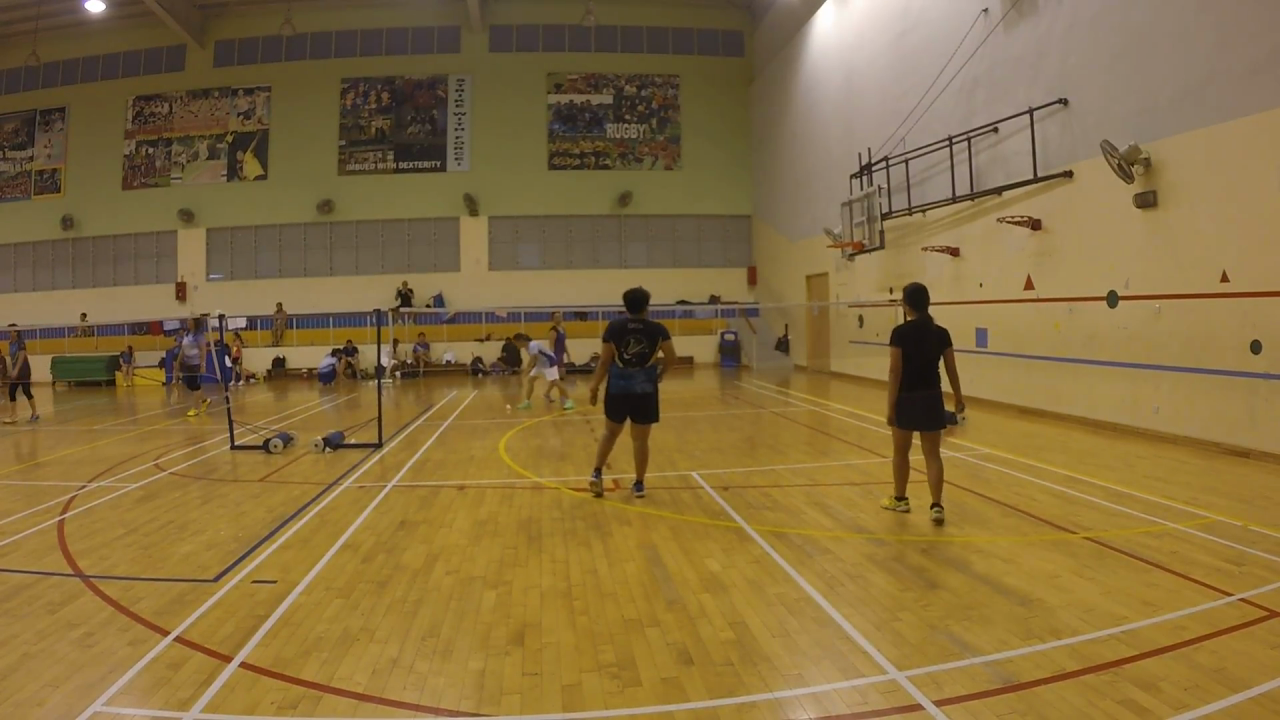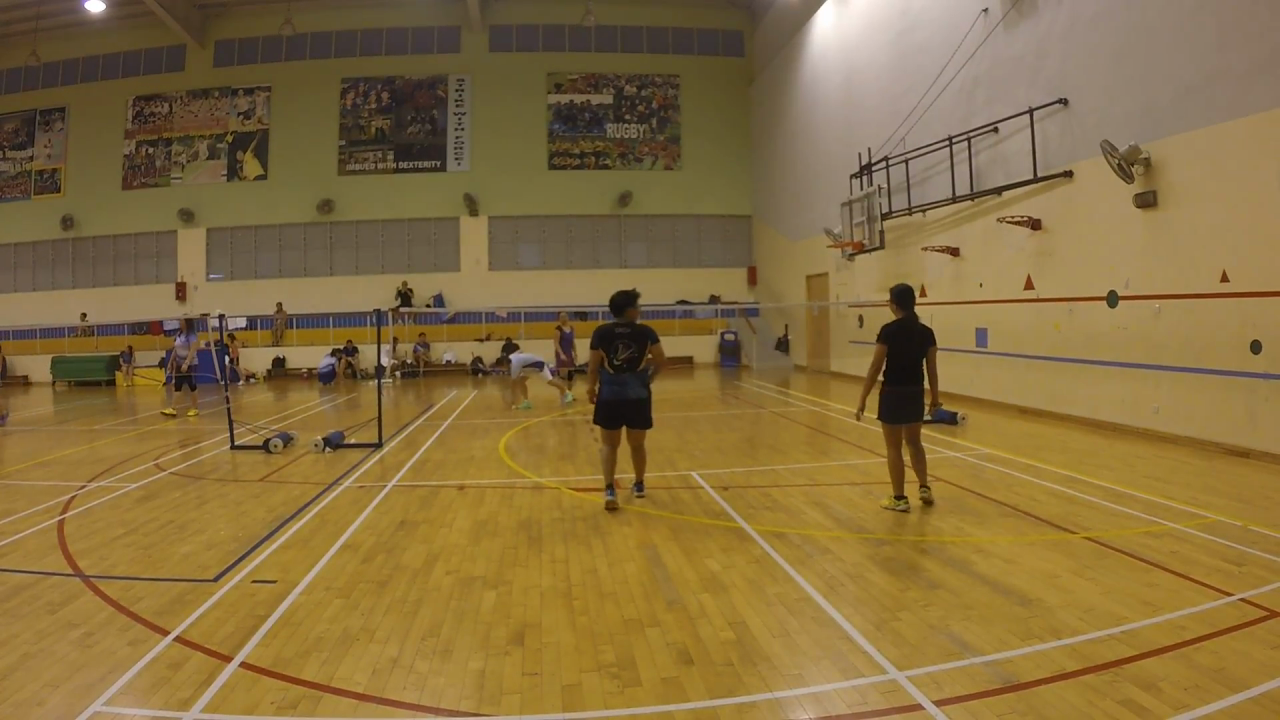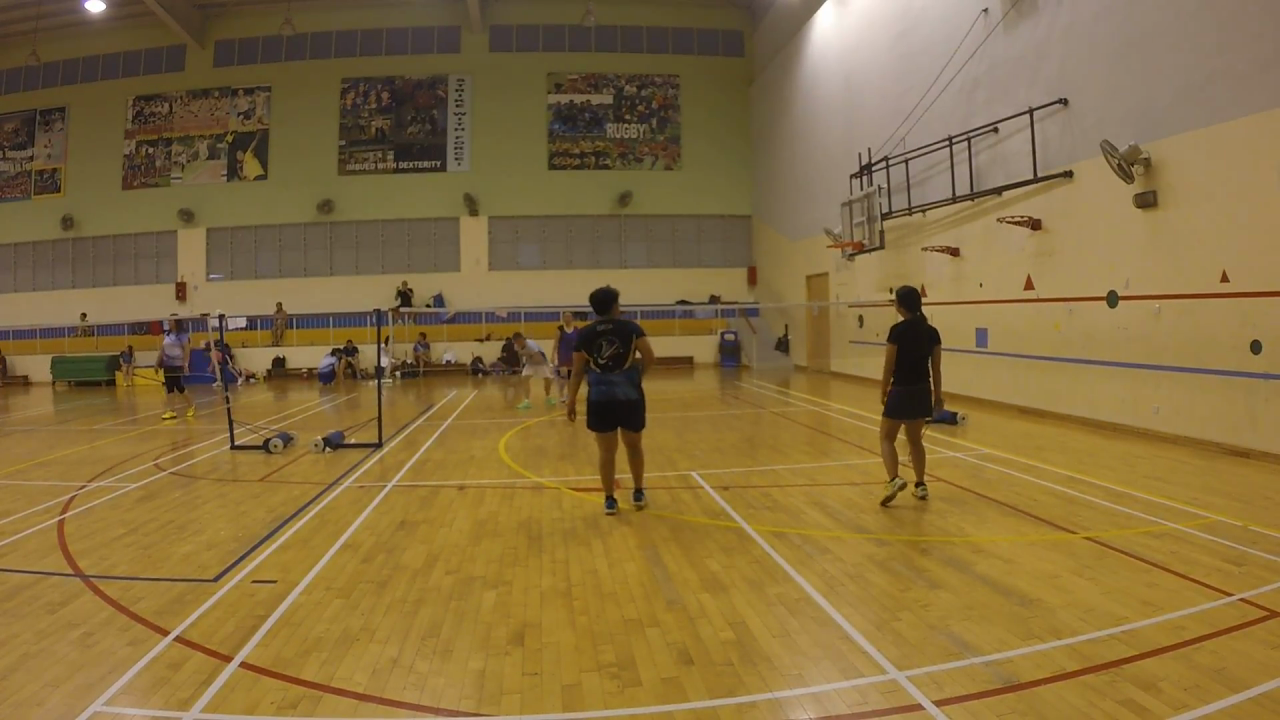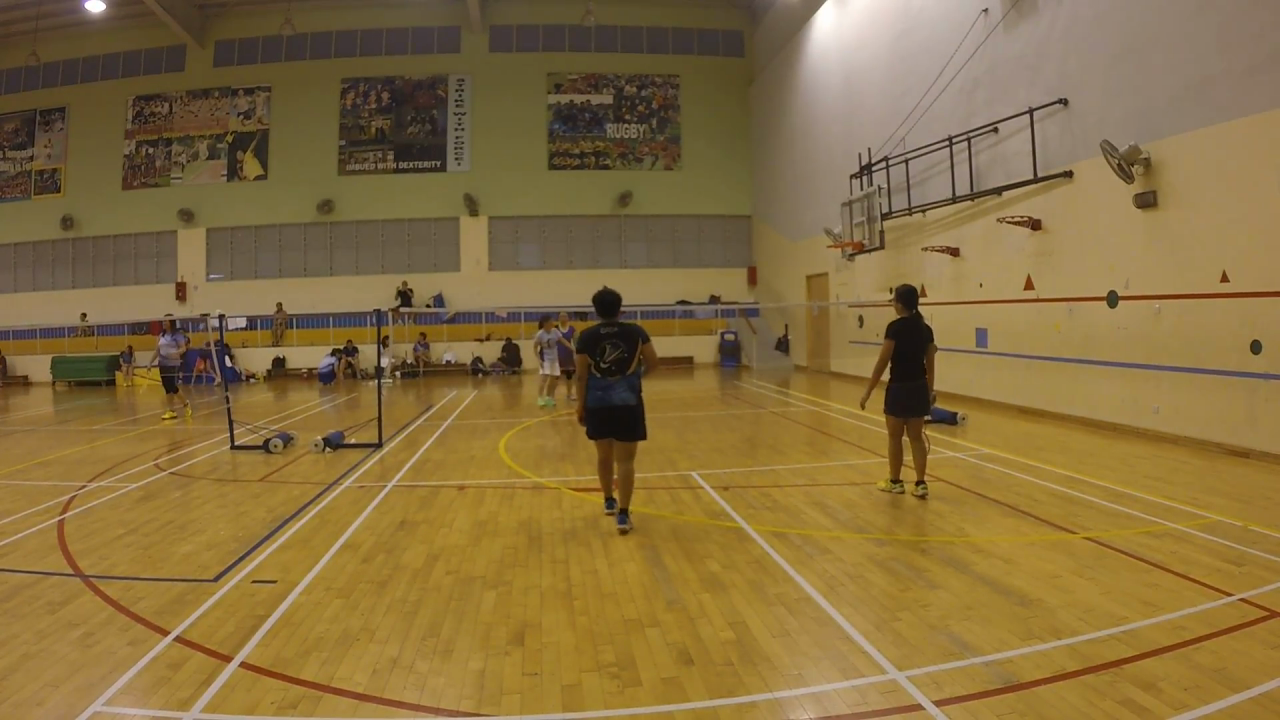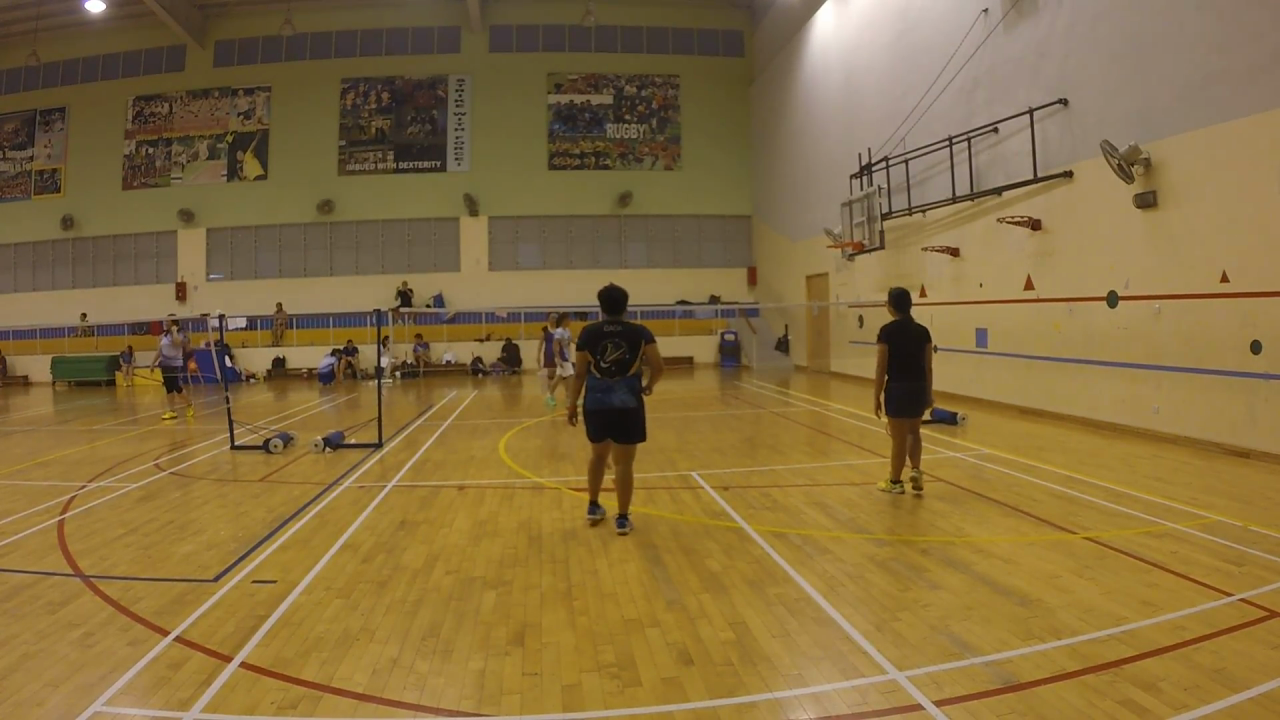
dt=0.4s
person 1, frame 1
left shoulder: (614, 327)
right shoulder: (658, 329)
left elbow: (604, 361)
right elbow: (671, 358)
left wrist: (594, 386)
right wrist: (660, 373)
left hip: (617, 389)
right hip: (645, 391)
left knee: (610, 432)
right knee: (640, 439)
left ankle: (597, 473)
right ankle: (639, 484)
person 1, frame 2
left shoulder: (601, 333)
right shoulder: (645, 332)
left elbow: (593, 367)
right elbow: (661, 361)
left wrist: (591, 388)
right wrist: (650, 375)
left hip: (609, 396)
right hip: (638, 396)
left knee: (609, 444)
right knee: (637, 443)
left ankle: (610, 490)
right ankle: (639, 484)
person 1, frame 3
left shoulder: (584, 335)
right shoulder: (631, 328)
left elbow: (577, 371)
right elbow: (649, 358)
left wrist: (571, 400)
right wrist: (639, 375)
left hip: (600, 398)
right hip: (630, 396)
left knee: (606, 450)
right knee: (634, 445)
left ankle: (609, 500)
right ankle: (638, 492)
person 1, frame 4
left shoulder: (586, 336)
right shoulder: (635, 332)
left elbow: (581, 376)
right elbow: (653, 363)
left wrist: (580, 405)
left hip: (597, 404)
right hip: (628, 403)
left knee: (604, 455)
right knee: (626, 460)
left ankle: (609, 501)
right ankle: (623, 515)
person 1, frame 5
left shoulder: (588, 333)
right shoulder: (640, 333)
left elbow: (579, 373)
right elbow: (658, 367)
left wrist: (572, 403)
right wrist: (649, 385)
left hip: (596, 405)
right hip: (628, 406)
left knee: (598, 455)
right knee: (624, 463)
left ankle: (593, 507)
right ankle: (622, 518)
person 2, frame 1
left shoulder: (900, 333)
right shoulder: (941, 333)
left elbow: (895, 372)
right elbow: (951, 370)
left wrist: (891, 407)
right wrist: (958, 398)
left hip: (907, 399)
right hip: (932, 398)
left knee: (901, 452)
right knee: (932, 454)
left ankle: (900, 499)
right ankle: (937, 505)
person 2, frame 2
left shoulder: (889, 331)
right shoulder: (926, 332)
left elbow: (875, 367)
right elbow: (932, 369)
left wrist: (863, 399)
right wrist: (934, 396)
left hip: (893, 393)
right hip: (915, 393)
left knee: (894, 447)
right knee: (914, 442)
left ankle: (899, 498)
right ankle: (924, 488)
person 2, frame 3
left shoulder: (898, 330)
right shoulder: (931, 332)
left elbow: (889, 367)
right elbow: (935, 367)
left wrist: (884, 391)
right wrist: (937, 395)
left hip: (901, 391)
right hip: (921, 391)
left knee: (886, 438)
right knee: (915, 439)
left ankle: (894, 479)
right ankle: (921, 486)
person 2, frame 4
left shoulder: (895, 327)
right shoulder: (925, 329)
left elbow: (882, 363)
right elbow: (930, 364)
left wrist: (868, 392)
right wrist: (930, 390)
left hip: (899, 388)
right hip: (919, 388)
left knee: (895, 437)
right knee: (916, 437)
left ankle: (895, 482)
right ankle: (921, 483)
person 2, frame 5
left shoulder: (887, 331)
right shoulder: (923, 331)
left elbow: (881, 367)
right elbow: (928, 366)
left wrist: (877, 397)
right wrist: (928, 393)
left hip: (897, 389)
right hip: (918, 389)
left knee: (899, 439)
right knee: (914, 433)
left ankle: (895, 482)
right ankle: (915, 470)
